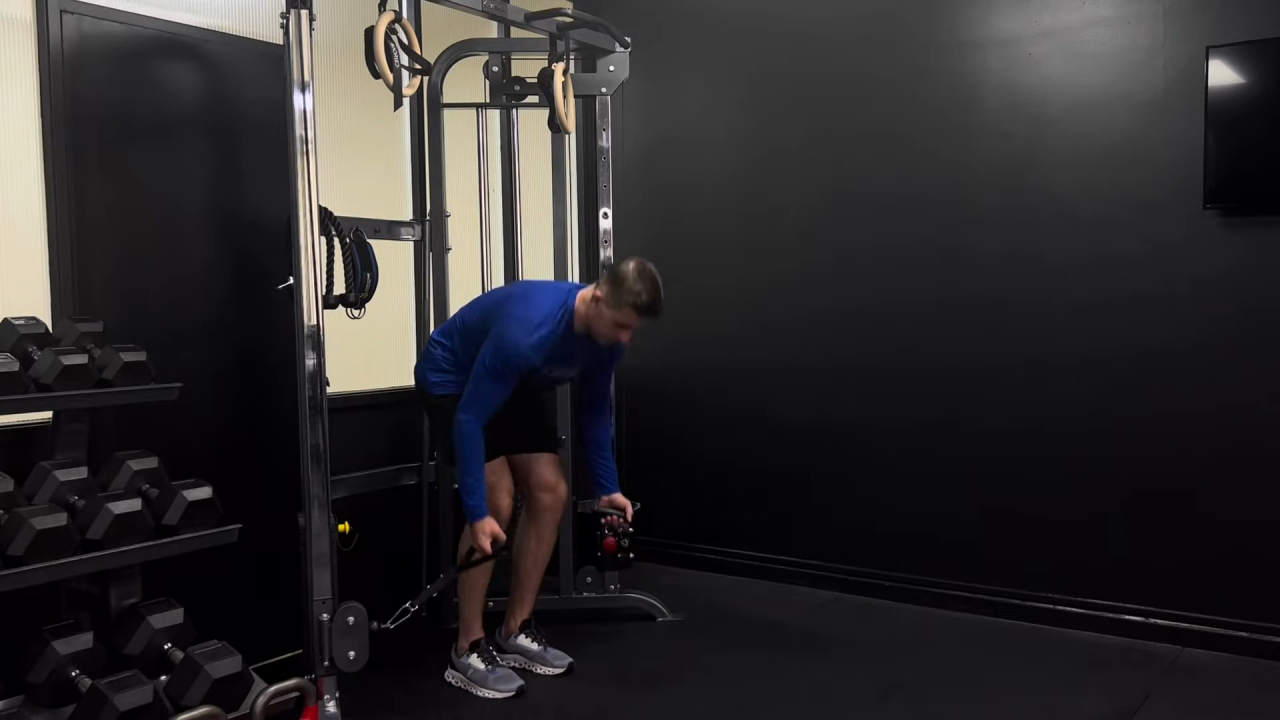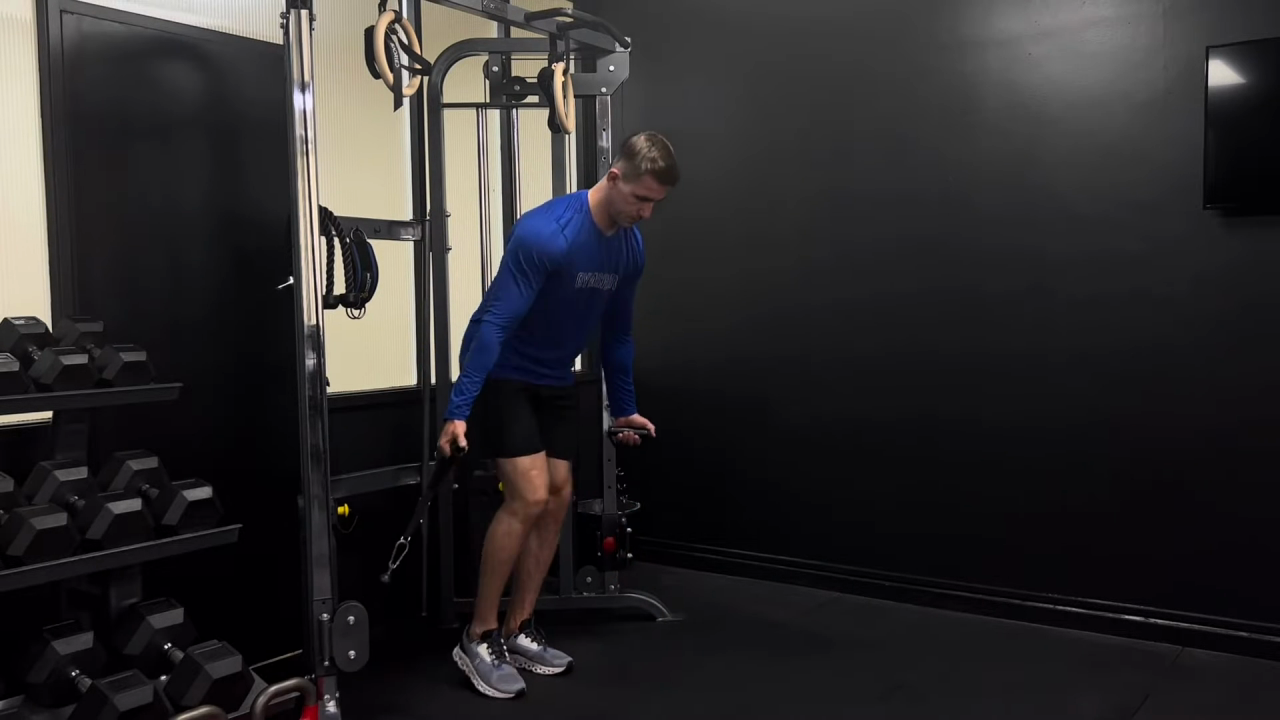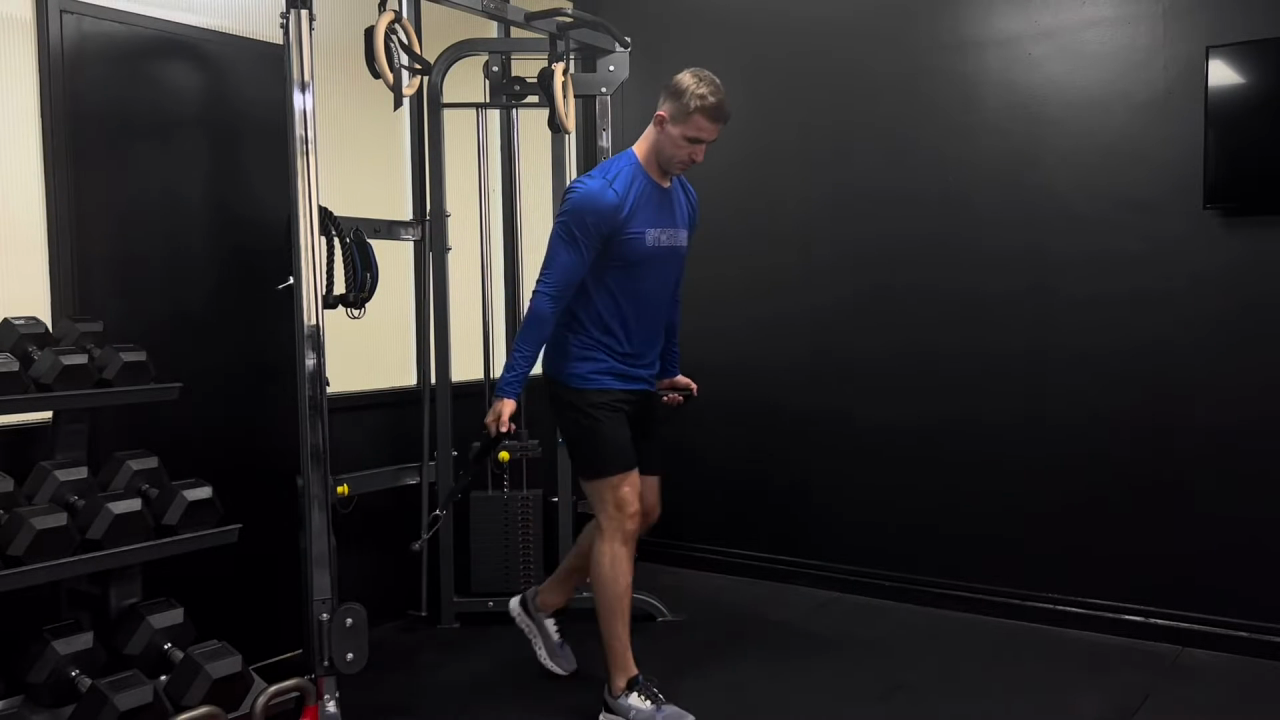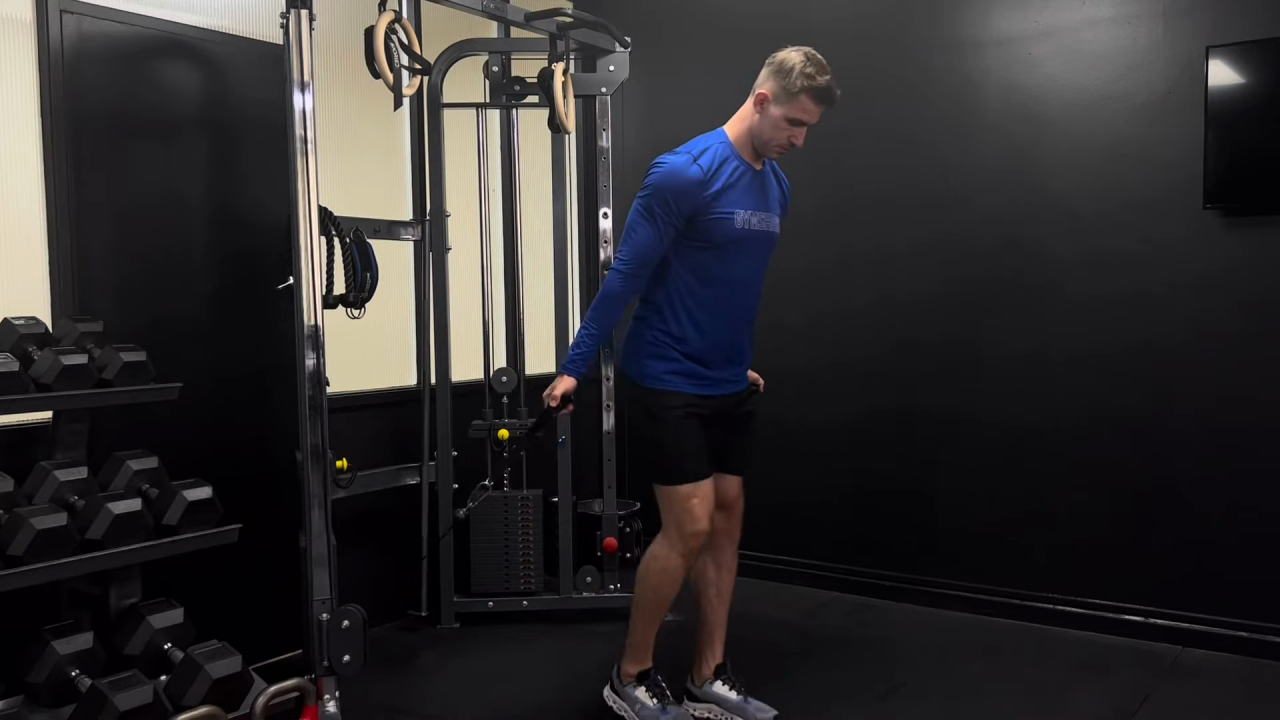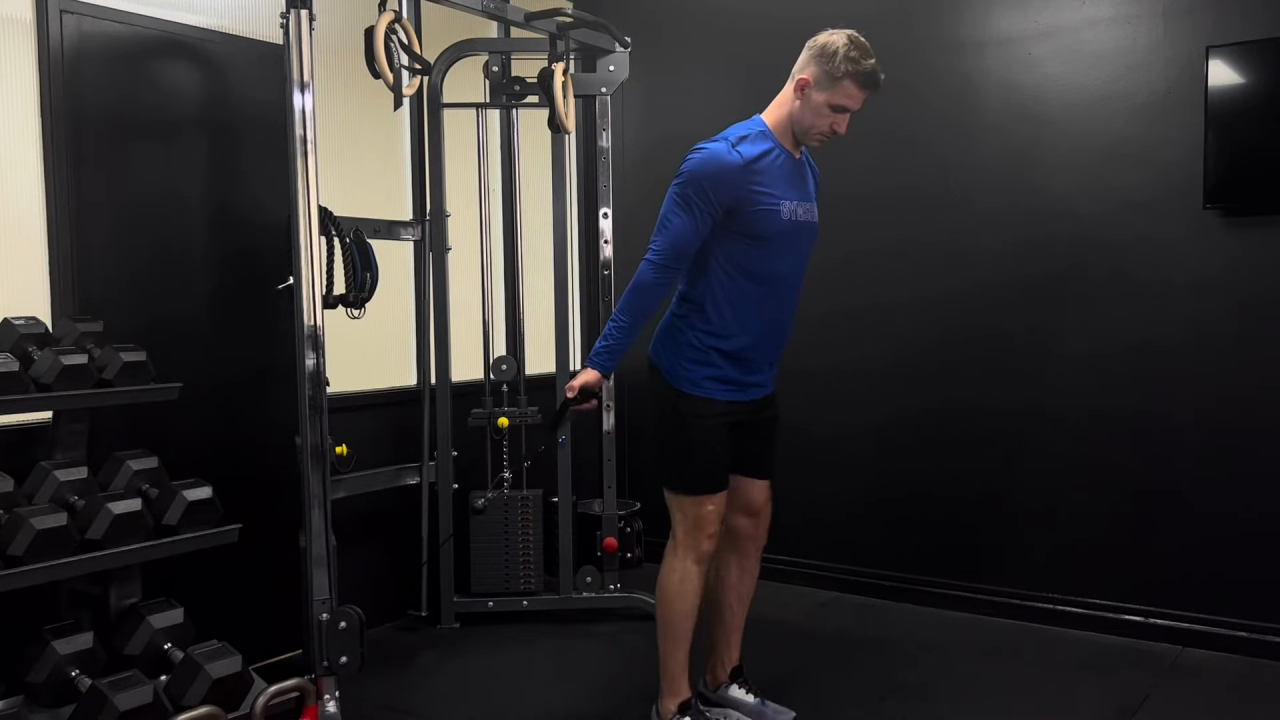
dt=0.5s
person 1, frame 1
left shoulder: (606, 338)
right shoulder: (527, 332)
left elbow: (596, 411)
right elbow: (471, 419)
left wrist: (608, 488)
right wrist: (477, 511)
left hip: (516, 388)
right hip: (451, 380)
left knee: (551, 494)
right knee: (498, 502)
left ankle: (515, 632)
right ankle: (467, 650)
person 1, frame 2
left shoulder: (630, 248)
right shoulder: (546, 234)
left elbow: (617, 333)
right elbow: (494, 324)
left wrist: (625, 408)
right wrist: (459, 411)
left hip: (553, 380)
right hip: (501, 374)
left knee: (557, 498)
right knee: (529, 497)
left ankle: (517, 630)
right ankle: (478, 636)
person 1, frame 3
left shoulder: (684, 198)
right shoulder: (598, 196)
right elbow: (551, 296)
left wrist: (671, 369)
right wrist: (510, 389)
left hip: (642, 382)
right hip: (589, 382)
left knee: (641, 512)
right knee: (621, 519)
left ankle: (539, 603)
person 1, frame 4
left shoulder: (775, 185)
right shoulder: (684, 173)
right elbow: (626, 275)
right wrist: (576, 366)
left hip: (728, 387)
right hip: (665, 384)
left knee: (725, 522)
right knee: (689, 528)
person 1, frame 5
left shoulder: (805, 171)
right shoulder: (724, 162)
right elbow: (661, 267)
right wrist: (601, 362)
left hip: (754, 387)
right hip: (697, 384)
left knee: (749, 527)
right knee: (698, 540)
